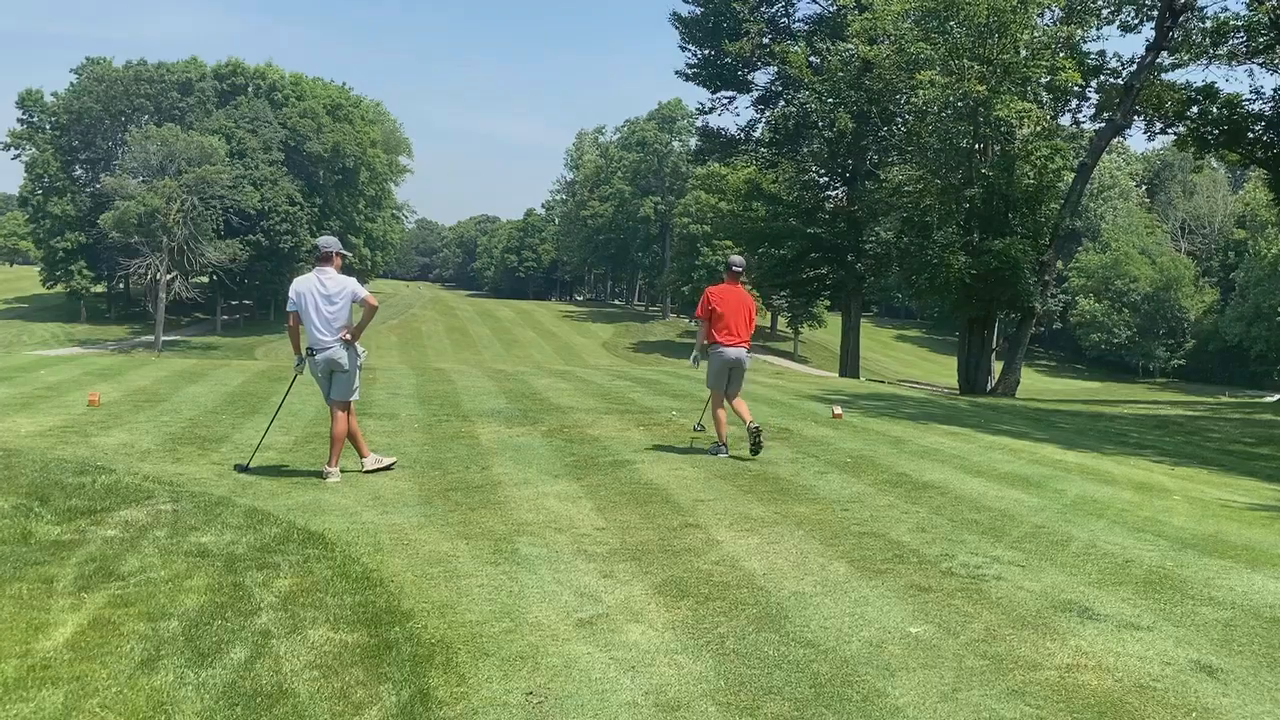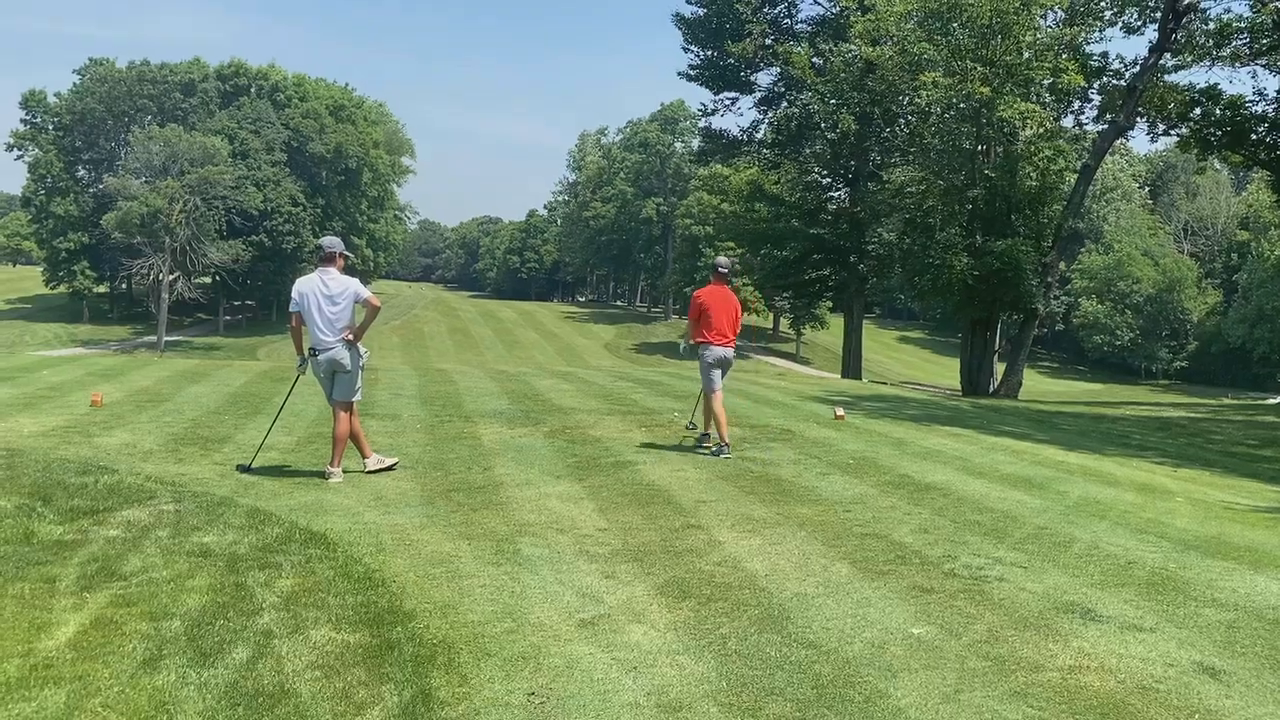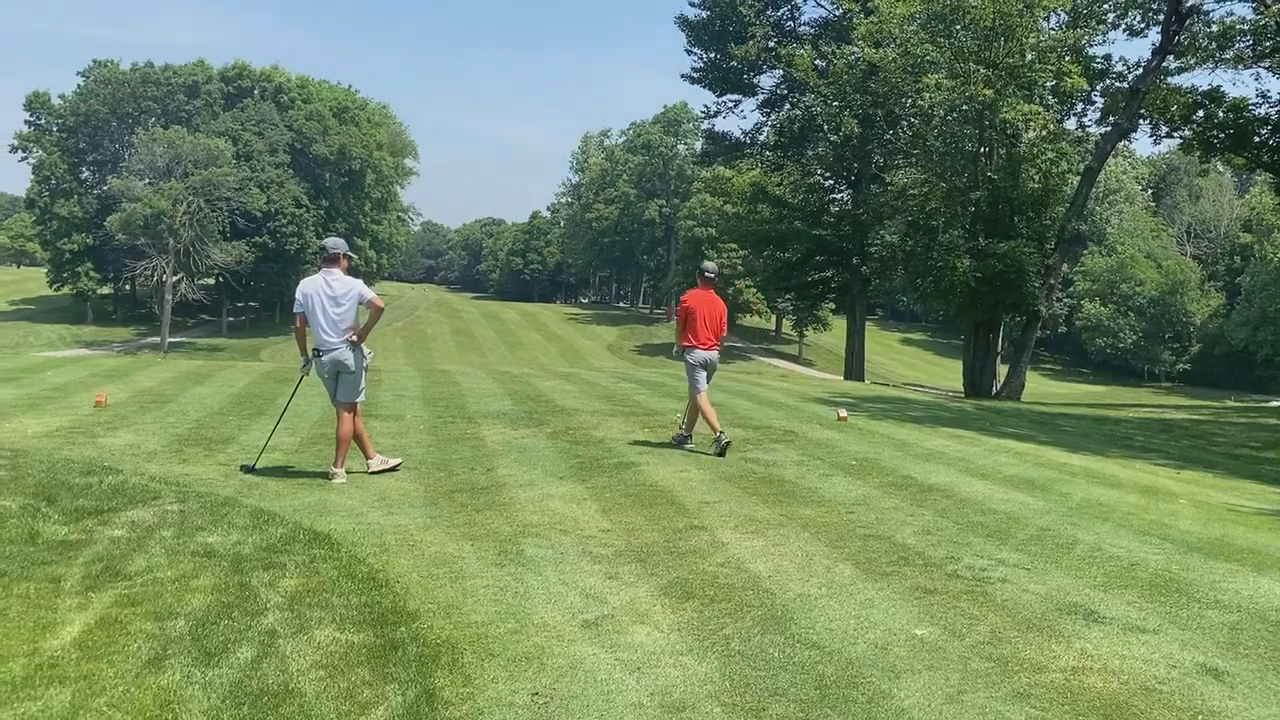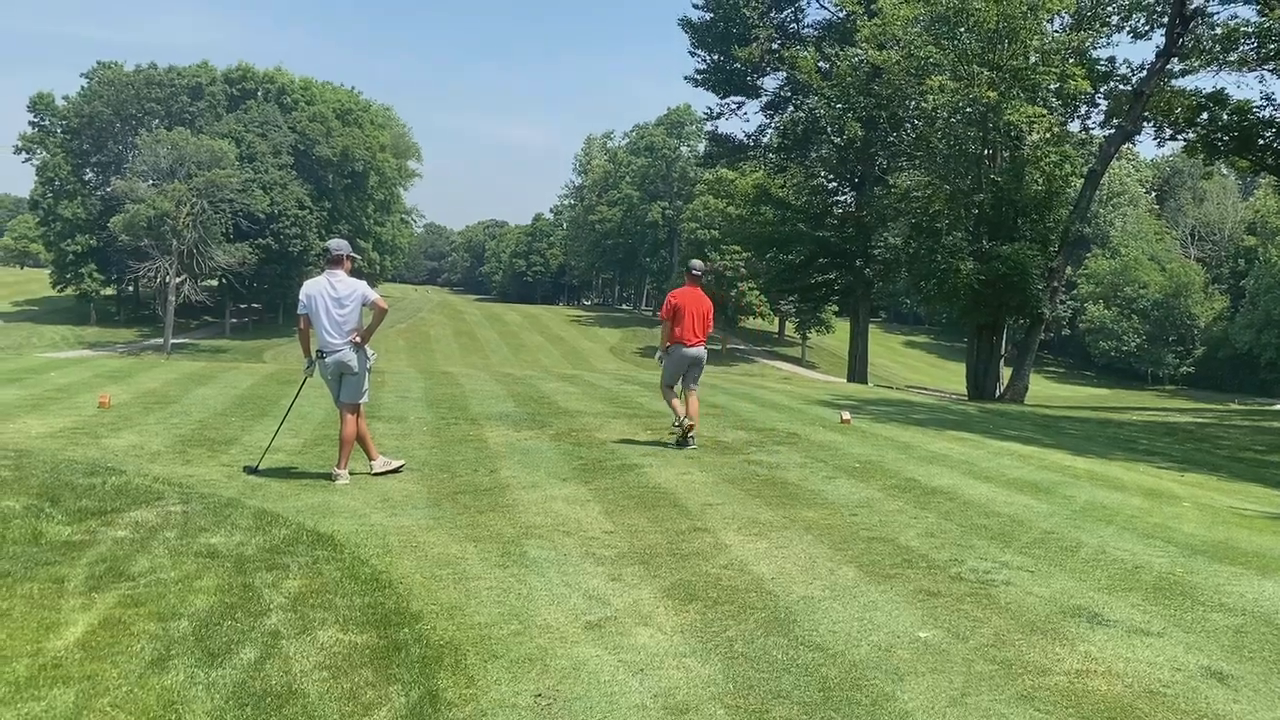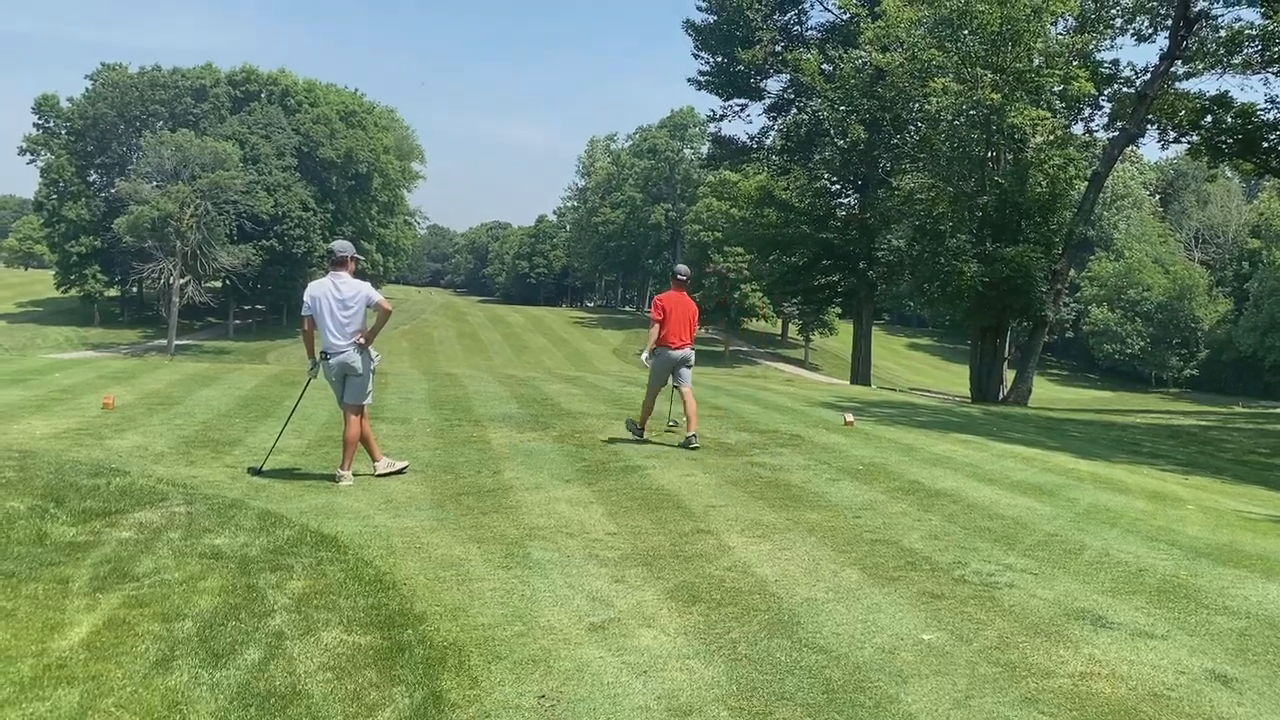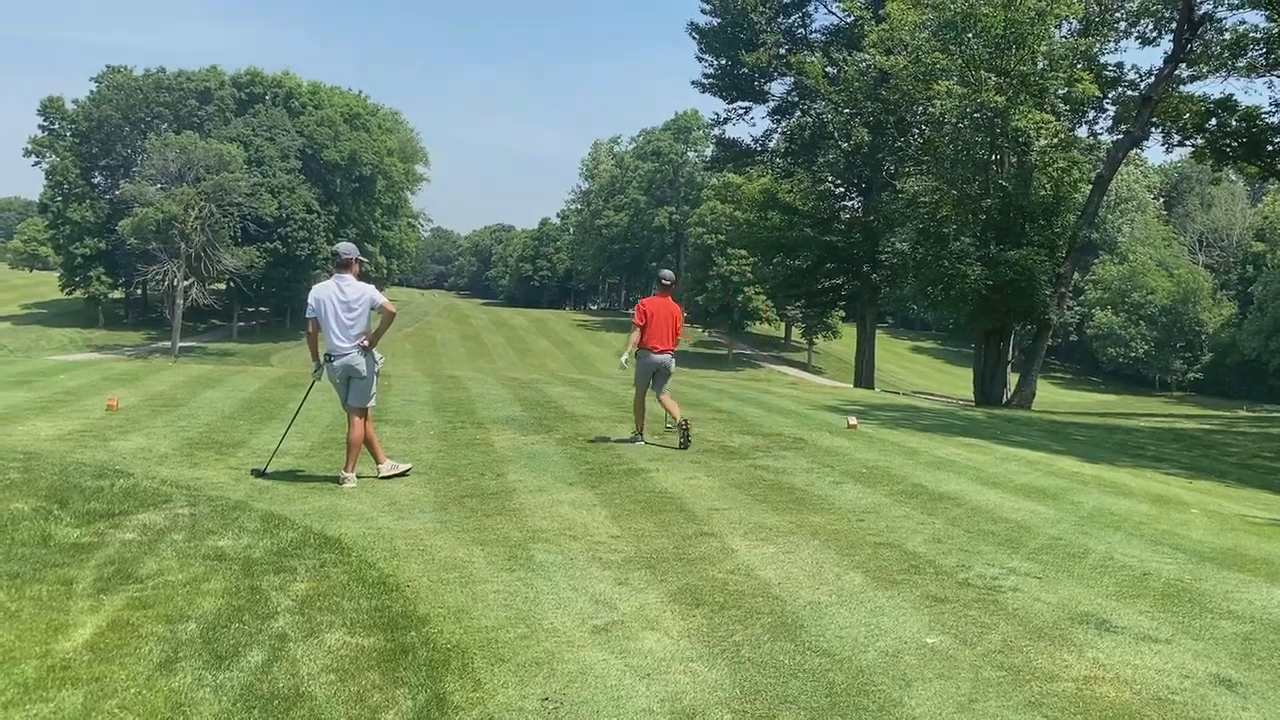
dt=0.2s
person 1, frame 1
left shoulder: (299, 284)
right shoulder: (346, 283)
left elbow: (292, 324)
right elbow: (372, 304)
left wrist: (298, 355)
right wrist: (357, 332)
left hip: (316, 356)
right hip: (343, 351)
left knee: (345, 408)
right knee: (340, 410)
left ankle: (367, 458)
right ankle: (332, 468)
person 1, frame 2
left shoulder: (301, 285)
right shoulder: (349, 283)
left elbow: (295, 324)
right elbow: (375, 304)
left wrist: (300, 356)
right wrist: (360, 332)
left hip: (318, 356)
right hip: (345, 352)
left knee: (348, 408)
right knee: (343, 411)
left ankle: (369, 458)
right ankle: (334, 468)
person 1, frame 3
left shoulder: (305, 286)
right shoulder: (352, 284)
left elbow: (299, 325)
right elbow: (379, 306)
left wrist: (304, 356)
right wrist: (363, 333)
left hip: (322, 356)
right hip: (349, 352)
left knee: (351, 409)
right knee: (347, 411)
left ankle: (373, 459)
right ankle: (337, 469)
person 1, frame 4
left shoulder: (309, 287)
right shoulder: (356, 286)
left elbow: (302, 327)
right elbow: (382, 307)
left wrist: (308, 358)
right wrist: (367, 334)
left hip: (326, 358)
right hip: (353, 354)
left knee: (355, 411)
right knee: (350, 413)
left ankle: (376, 460)
right ankle: (341, 470)
person 1, frame 5
left shoulder: (313, 288)
right shoulder: (360, 287)
left elbow: (307, 328)
right elbow: (386, 308)
left wrist: (311, 359)
right wrist: (371, 336)
left hip: (330, 359)
right hip: (357, 355)
left knee: (358, 412)
right knee: (354, 414)
left ankle: (379, 461)
right ankle: (344, 471)
person 1, frame 6
left shoulder: (318, 291)
right shoulder: (364, 290)
left elbow: (311, 330)
right elbow: (390, 311)
left wrist: (316, 361)
right wrist: (375, 338)
left hip: (334, 361)
right hip: (361, 357)
left knee: (362, 414)
right knee: (358, 416)
left ankle: (383, 463)
right ankle: (348, 473)
person 2, frame 1
left shoulder: (712, 293)
right shoulder: (748, 298)
left elbow: (704, 324)
right elbow: (751, 329)
left wrist: (698, 350)
left hip: (720, 350)
right hip: (741, 352)
left knee: (717, 398)
right knee: (734, 396)
left ankle: (722, 445)
right ankle: (751, 425)
person 2, frame 2
left shoulder: (700, 295)
right shoulder: (734, 299)
left elbow: (692, 324)
right elbow: (737, 328)
left wrist: (686, 341)
left hip: (710, 349)
right hip: (729, 350)
left knee: (713, 396)
right knee: (713, 393)
left ankle: (723, 445)
right ankle: (706, 435)
person 2, frame 3
left shoulder: (687, 299)
right shoulder: (720, 303)
left elbow: (680, 328)
right elbow: (722, 333)
left wrist: (677, 345)
left hip: (694, 353)
right hip: (713, 354)
left knee: (700, 398)
right knee: (696, 395)
left ankle: (720, 434)
right ankle: (686, 435)
person 2, frame 4
left shoulder: (674, 296)
right shoulder: (707, 301)
left elbow: (667, 326)
right elbow: (708, 330)
left wrist: (661, 349)
left hip: (679, 349)
right hip: (700, 350)
left knee: (666, 387)
right knee: (691, 392)
left ankle: (683, 420)
right ankle: (688, 436)
person 2, frame 5
left shoulder: (661, 299)
right shoulder: (692, 304)
left elbow: (655, 326)
right elbow: (693, 332)
left wrist: (647, 350)
left hip: (665, 351)
right hip: (686, 352)
left knee: (653, 390)
right knee: (687, 393)
left ankle: (640, 428)
right ankle: (691, 435)
person 2, frame 6
left shoulder: (645, 304)
right shoulder: (677, 309)
left elbow: (636, 331)
right elbow: (677, 337)
left wrist: (627, 353)
left hip: (647, 354)
right hip: (667, 356)
left knee: (640, 394)
right knee: (663, 395)
left ankle: (639, 434)
right ankle: (680, 421)
